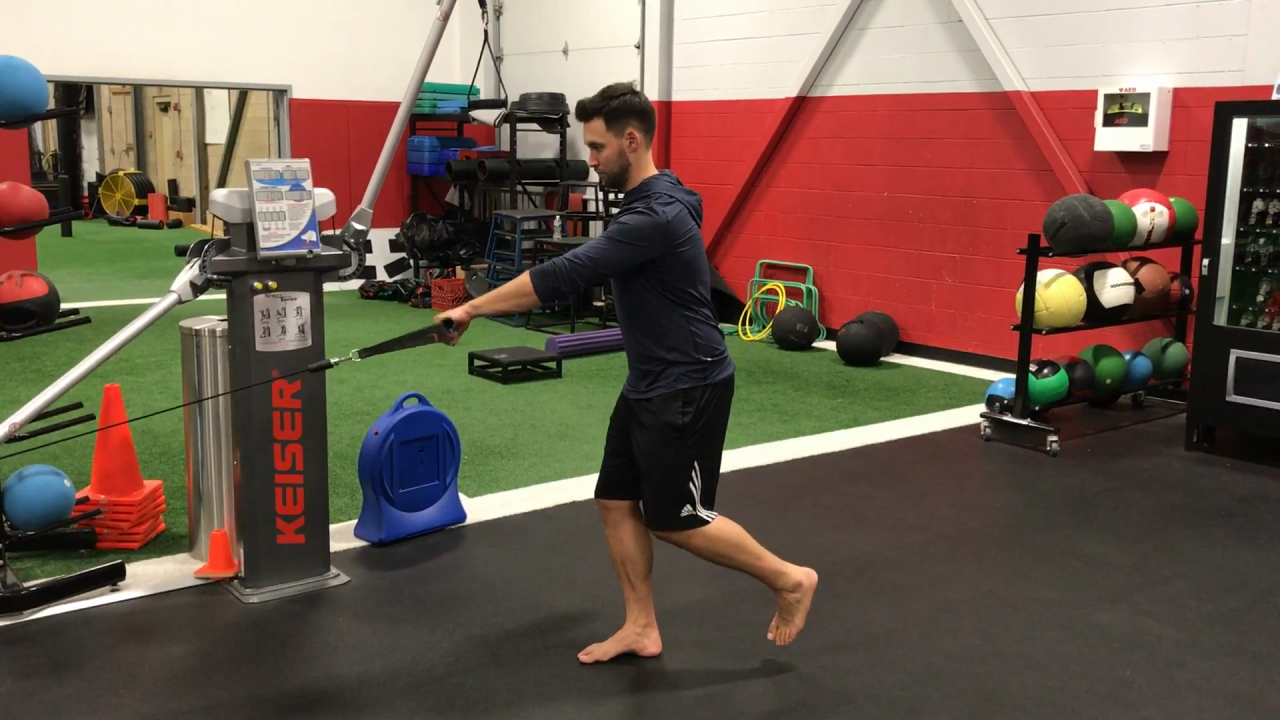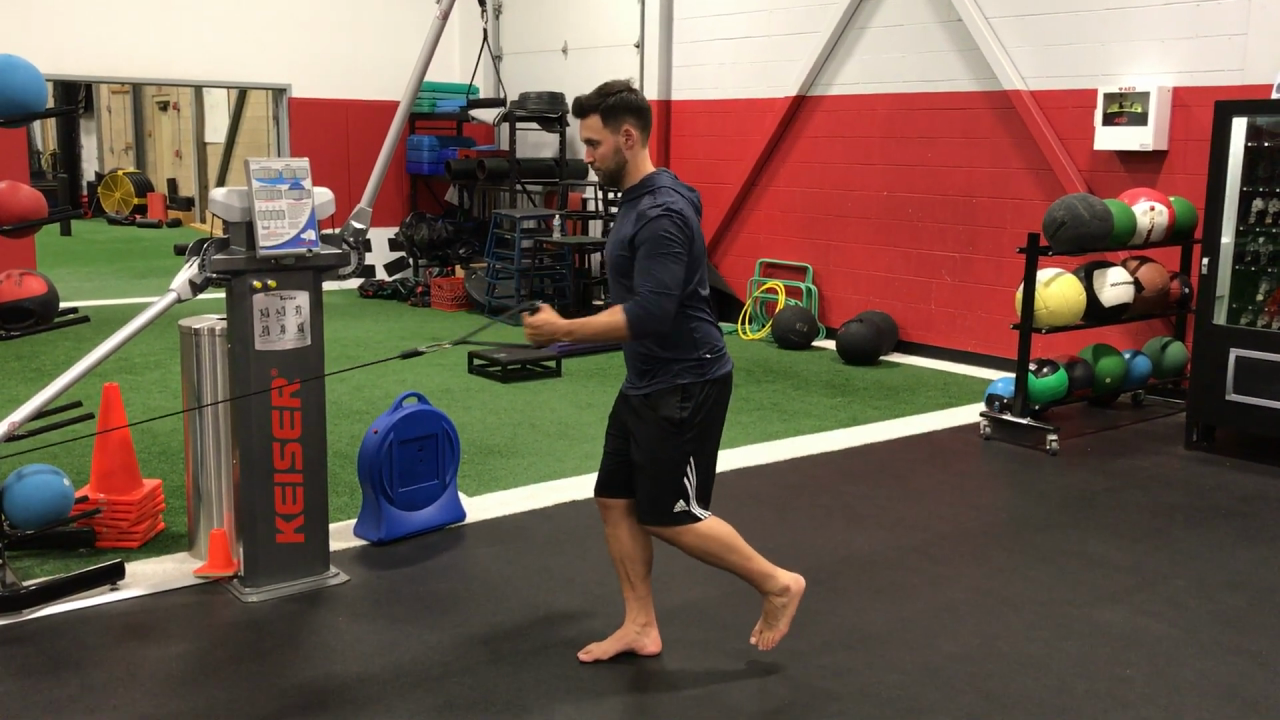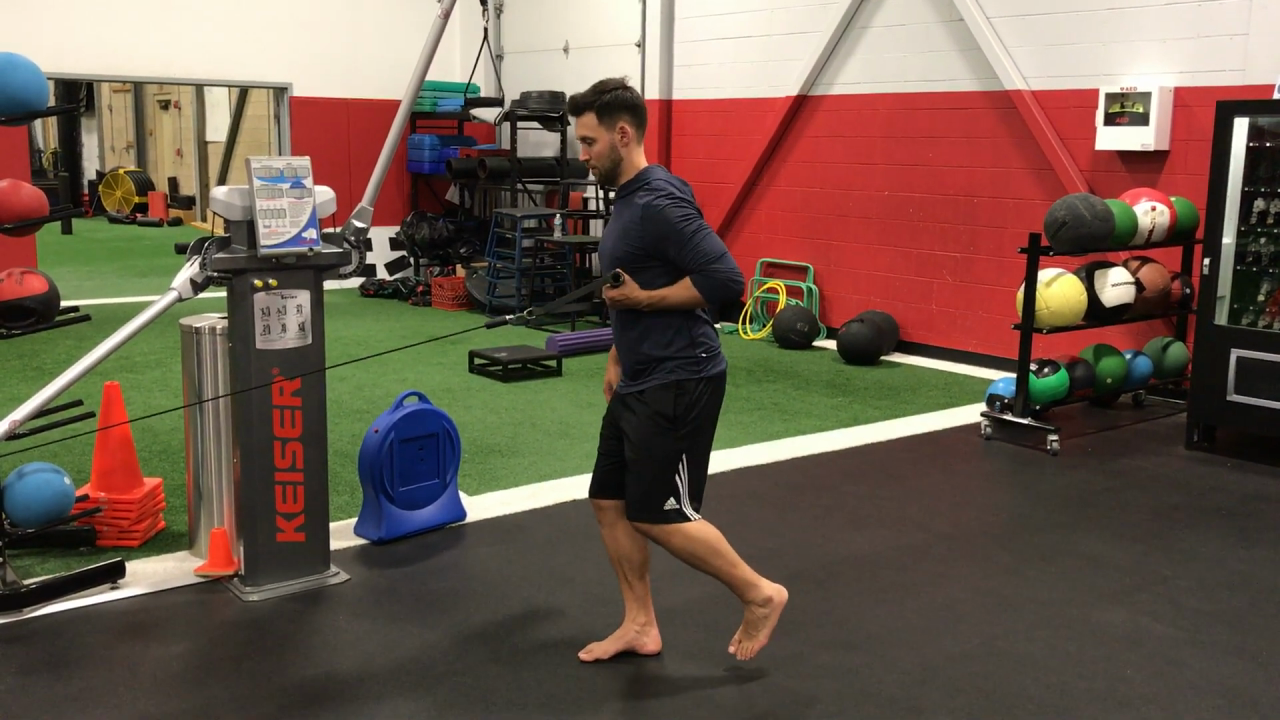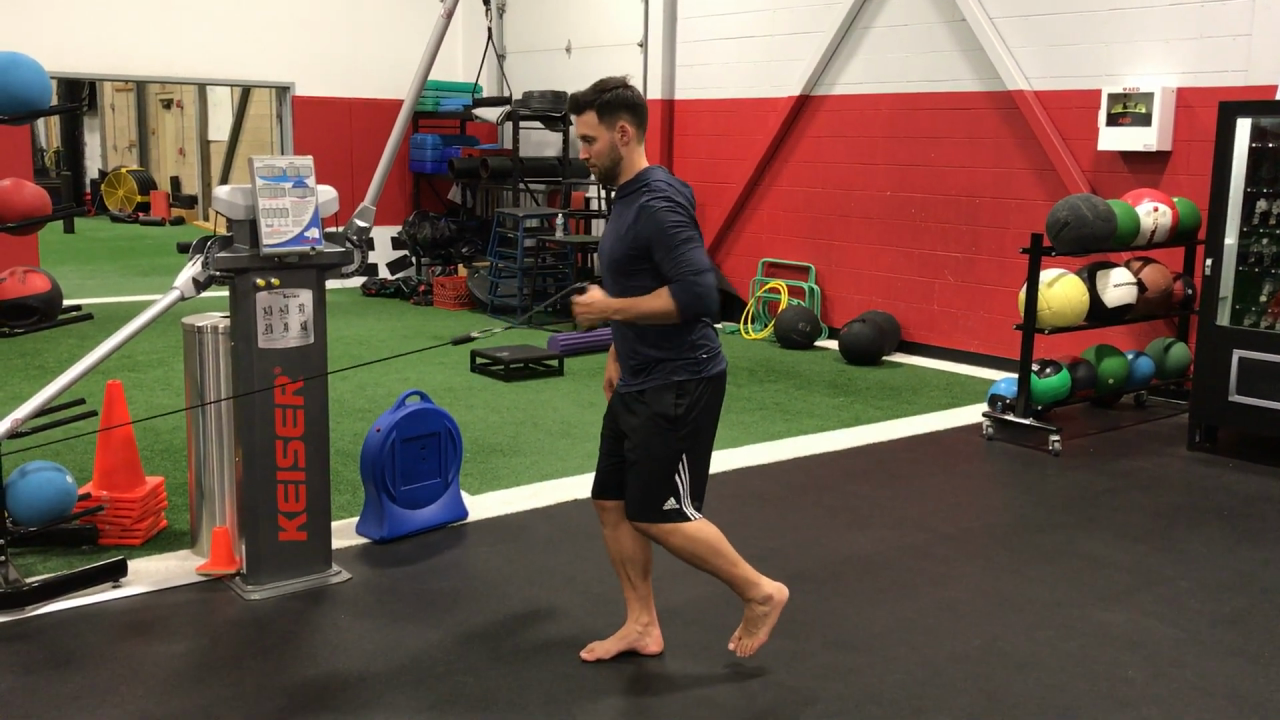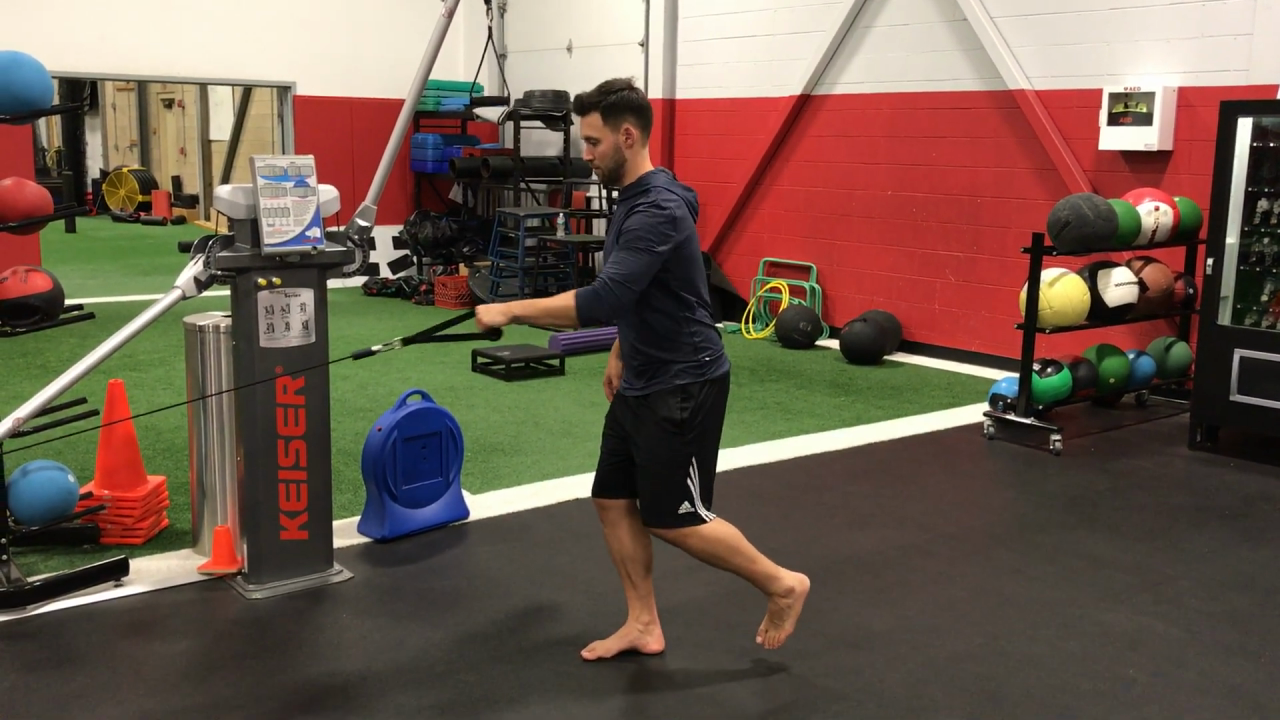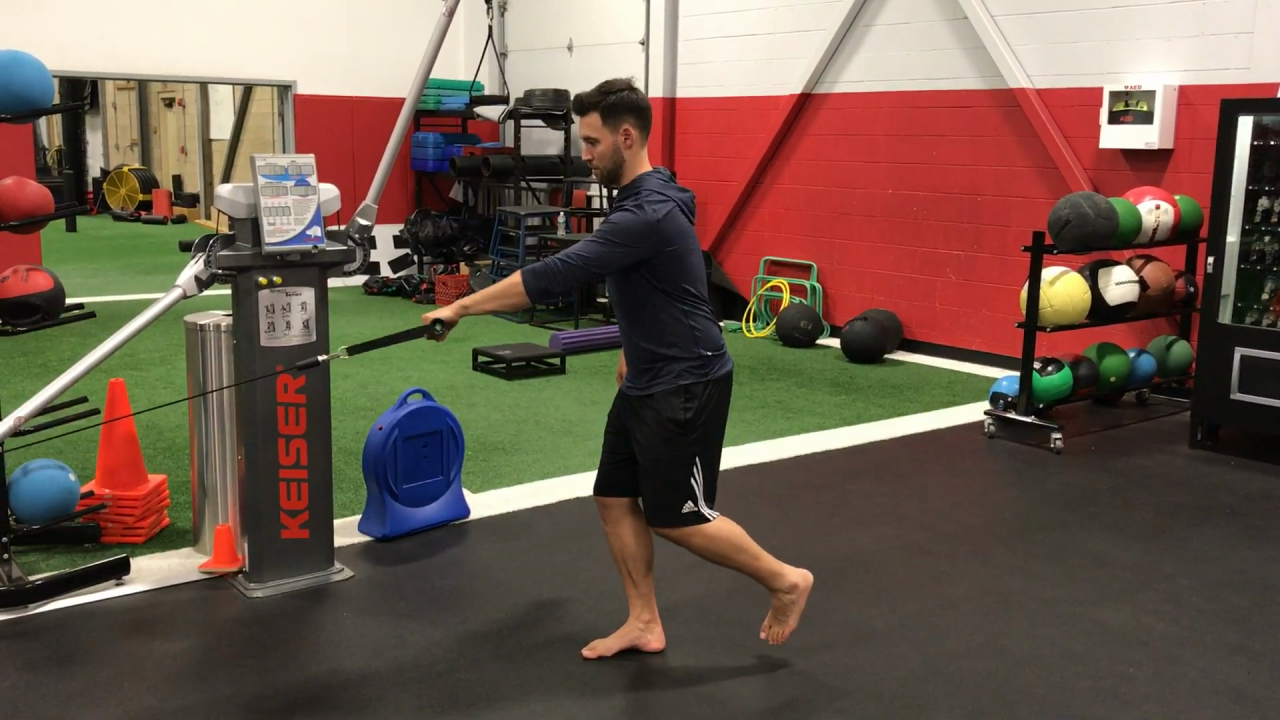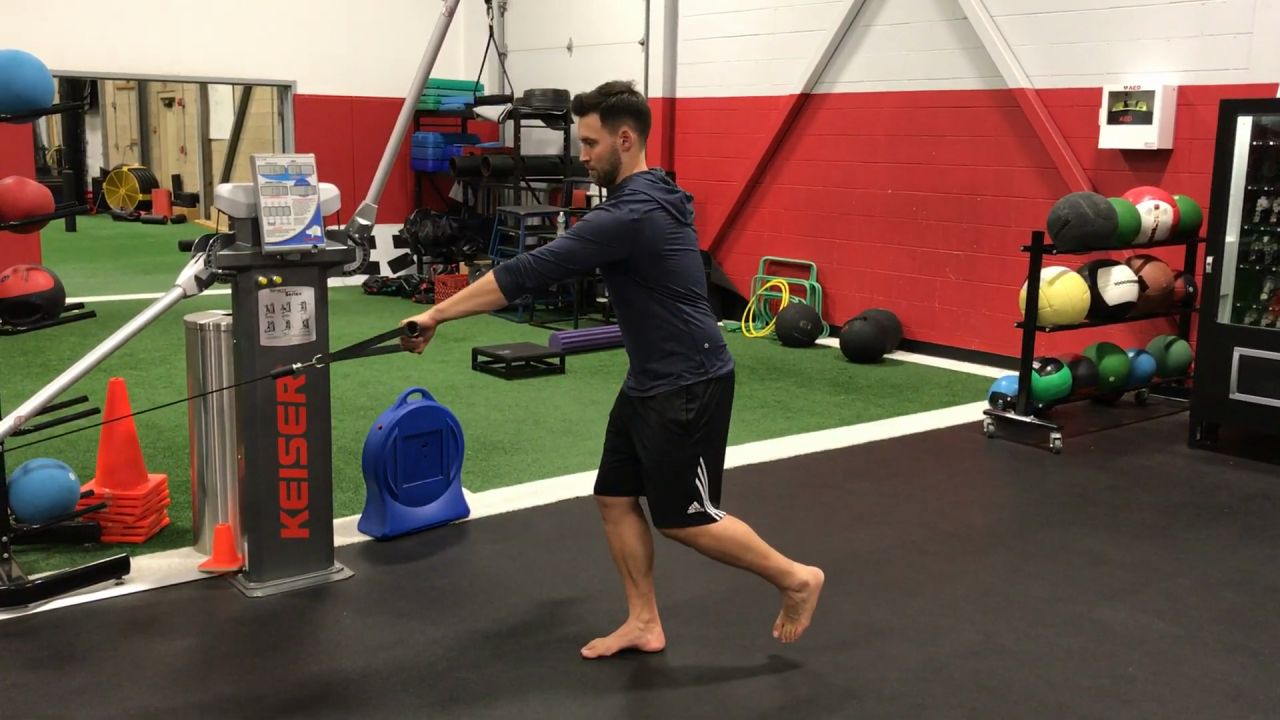
dt=0.4s
person 1, frame 1
left shoulder: (654, 216)
right shoulder: (647, 202)
left elbow: (562, 276)
left wrist: (468, 309)
left hip: (688, 387)
right hip: (650, 383)
left knee: (677, 520)
right knee: (616, 503)
left ankle: (789, 580)
right ankle: (641, 628)
person 1, frame 2
left shoulder: (661, 213)
right shoulder: (638, 202)
left elbow: (649, 317)
left wrist: (562, 330)
left hip: (686, 383)
right hip: (648, 382)
left knee: (669, 516)
right knee: (614, 502)
left ankle: (777, 585)
right ankle: (640, 626)
person 1, frame 3
left shoulder: (660, 204)
right shoulder: (631, 199)
left elbow: (724, 281)
left wrist: (644, 299)
right wrist: (616, 357)
left hip: (679, 381)
right hip: (641, 379)
left knee: (659, 515)
right knee: (610, 502)
left ankle: (759, 595)
right ankle: (640, 626)
person 1, frame 4
left shoulder: (658, 205)
right shoulder: (629, 198)
left elbow: (696, 296)
left wrist: (609, 309)
right wrist: (617, 352)
left hip: (679, 383)
right hip: (641, 381)
left knee: (659, 515)
right knee: (612, 503)
left ankle: (761, 593)
right ankle: (642, 625)
person 1, frame 5
left shoulder: (657, 210)
right shoulder: (635, 200)
left elbow: (602, 300)
left wrist: (510, 311)
right wrist: (618, 354)
left hip: (683, 386)
right hip: (644, 381)
left knee: (674, 519)
right knee: (614, 502)
left ankle: (782, 586)
right ankle: (643, 625)
person 1, frame 6
left shoulder: (647, 213)
right shoulder: (641, 199)
left elbow: (555, 276)
left wrist: (461, 307)
right wrist: (631, 350)
left hip: (685, 385)
right hip: (649, 380)
left knee: (677, 517)
right knee: (615, 500)
left ankle: (785, 581)
right ankle: (644, 624)
person 1, frame 7
left shoulder: (629, 214)
right shoulder: (649, 198)
left elbow: (534, 270)
left wrist: (436, 314)
left hip: (687, 385)
right hip: (651, 379)
left knee: (684, 519)
right knee: (615, 498)
left ankle: (795, 579)
right ankle: (644, 624)
